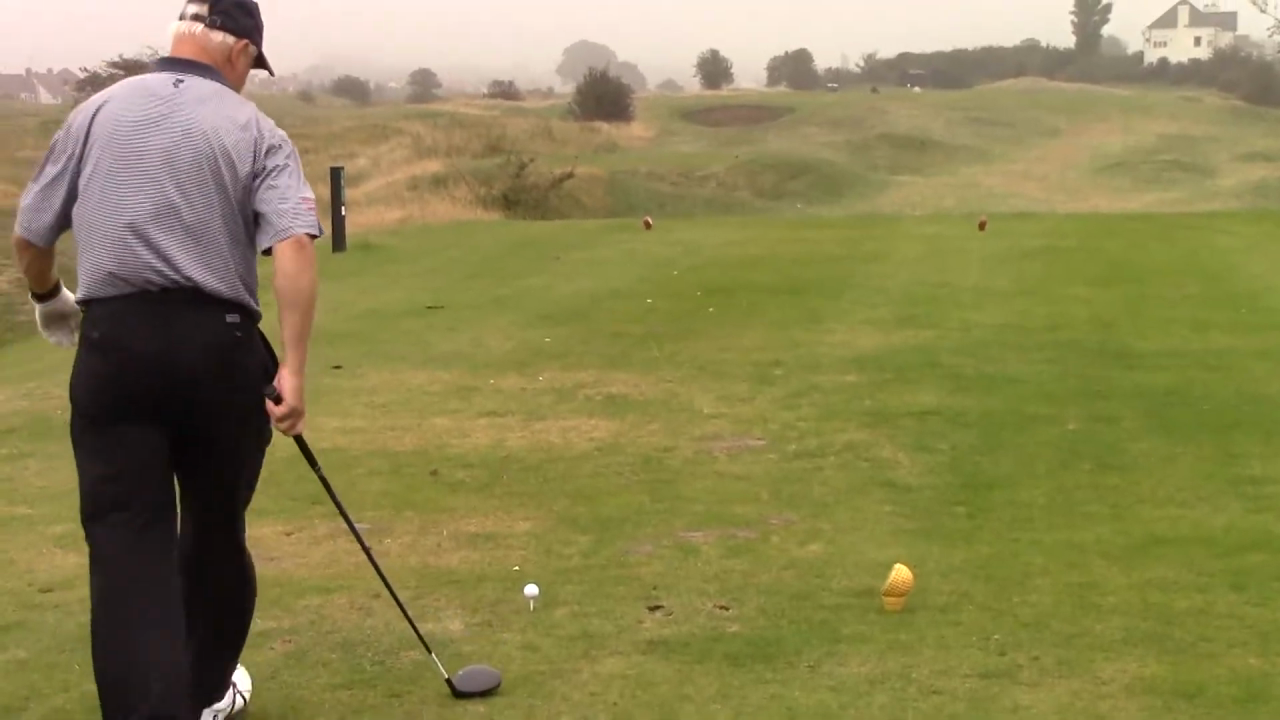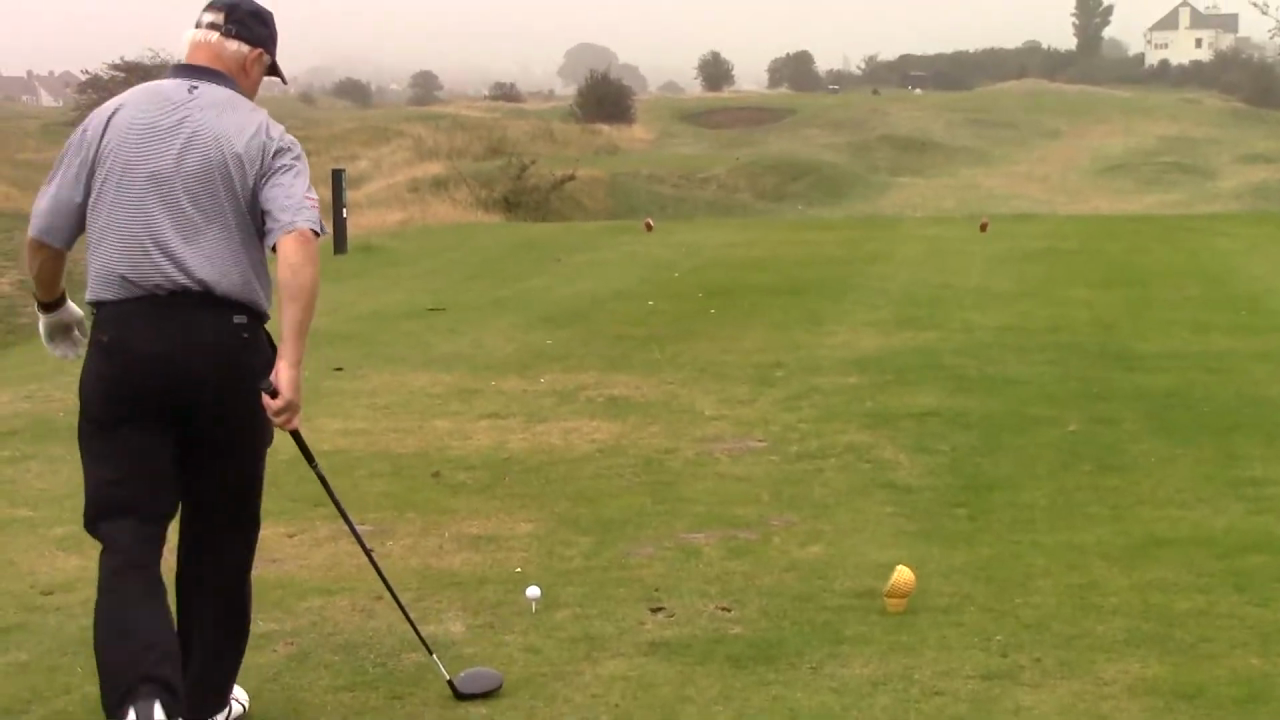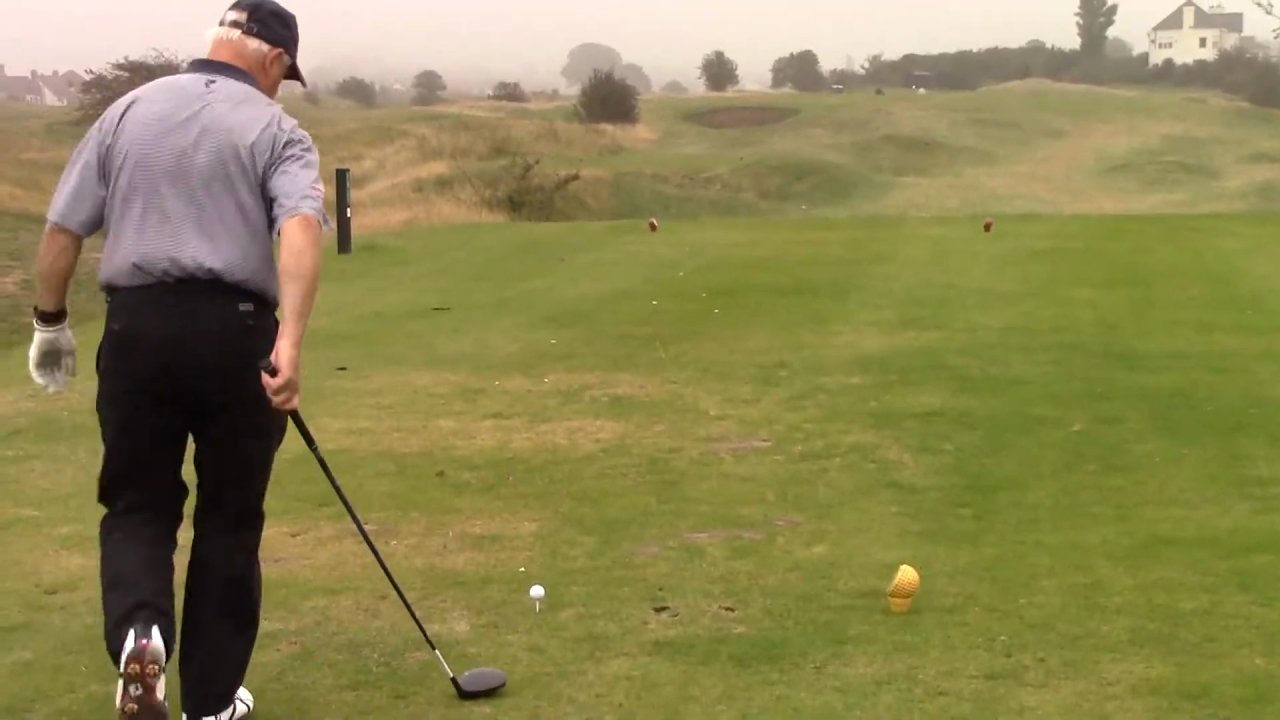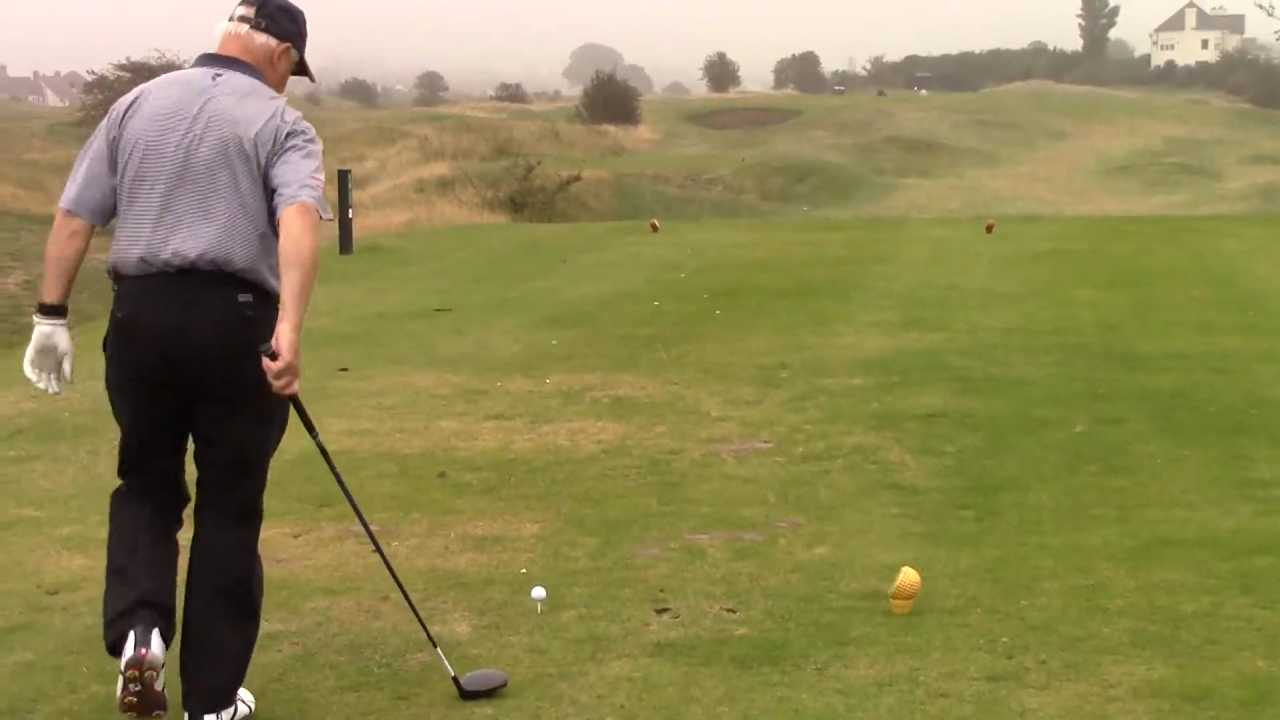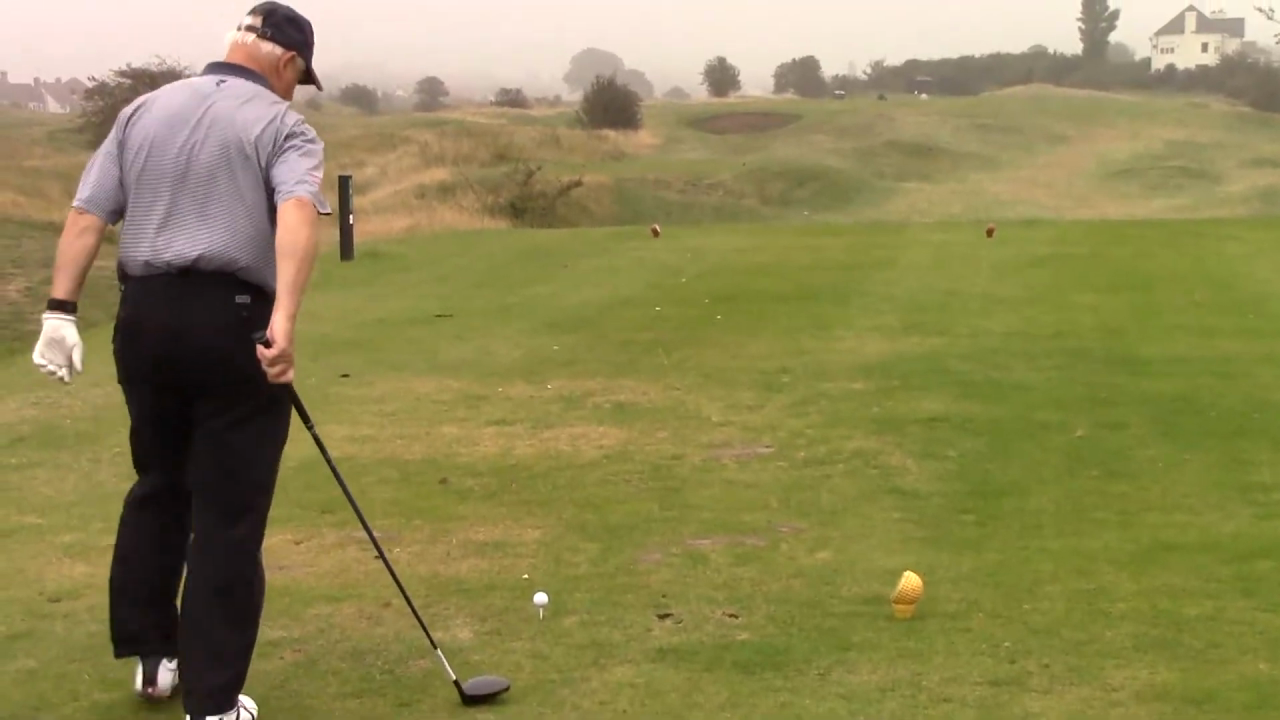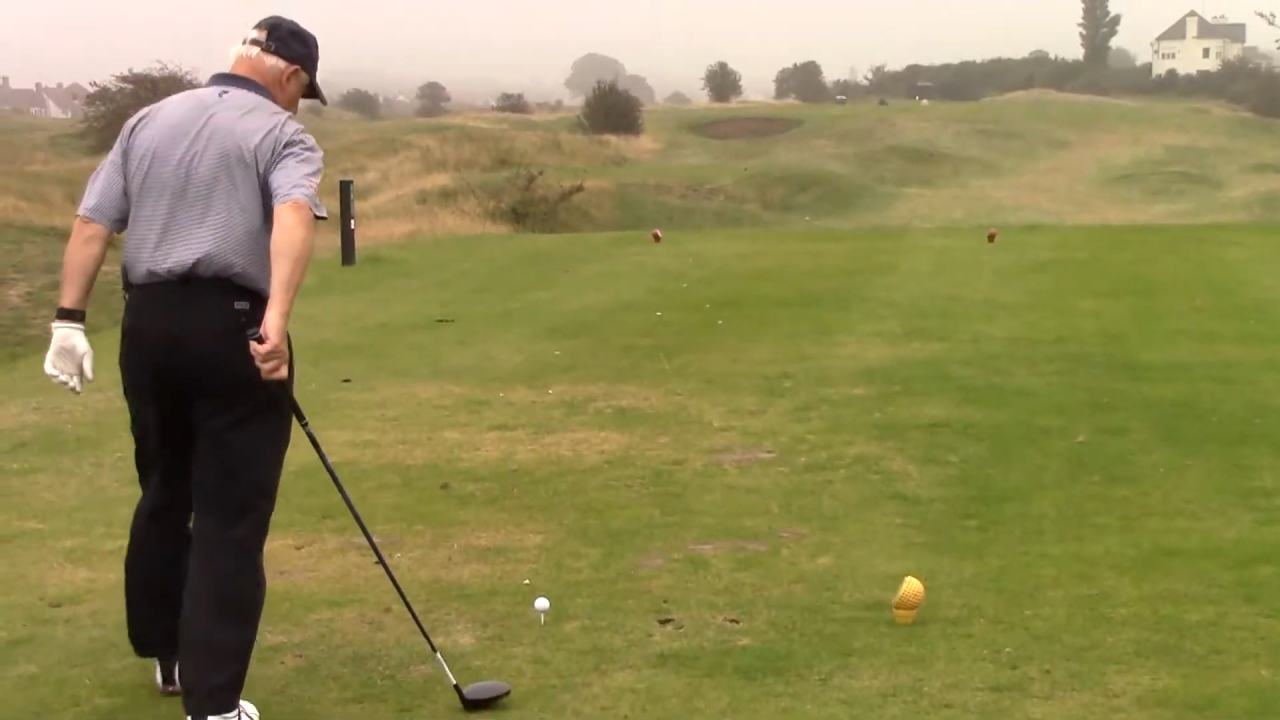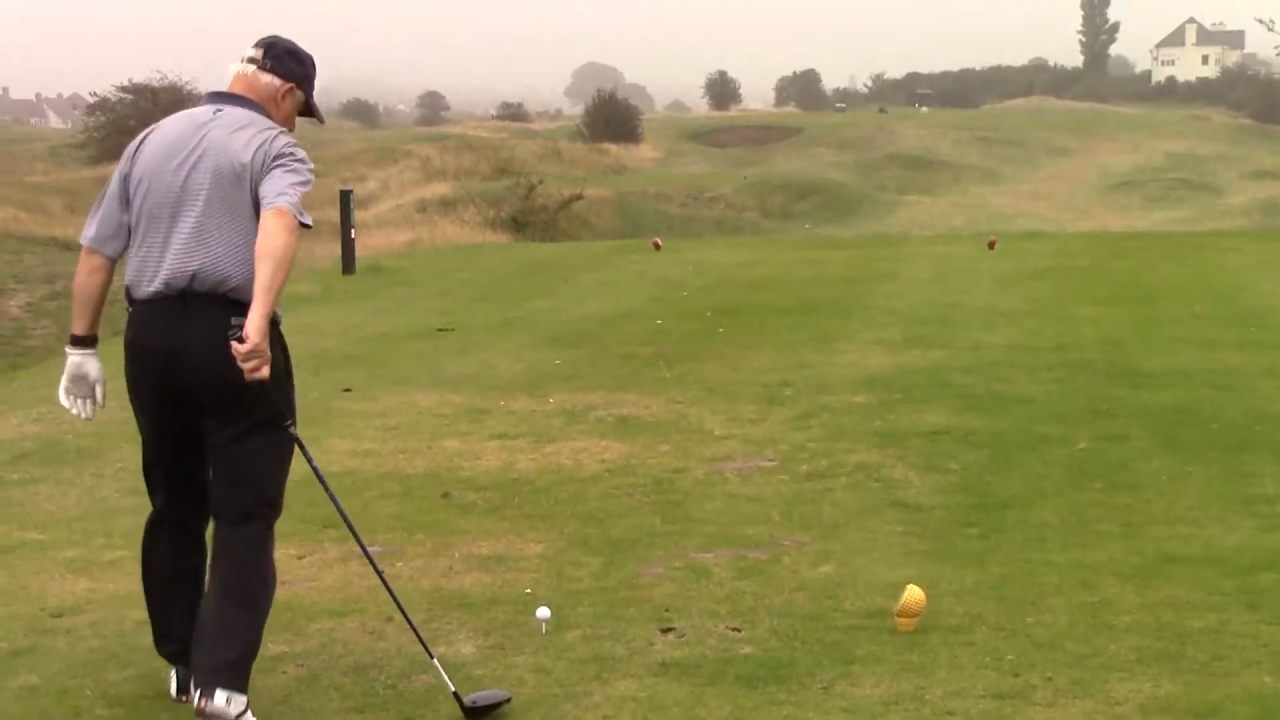
dt=0.1s
person 1, frame 1
left shoulder: (96, 113)
right shoulder: (256, 132)
left elbow: (30, 234)
right elbow: (293, 244)
left wrist: (47, 298)
right wrist: (294, 365)
left hip: (115, 344)
right hip: (219, 345)
left knee: (127, 541)
right knee: (216, 527)
person 1, frame 2
left shoulder: (110, 117)
right shoulder: (266, 138)
left elbow: (44, 236)
right elbow: (296, 242)
left wrist: (55, 308)
right wrist: (289, 363)
left hip: (124, 343)
right hip: (225, 345)
left knee: (128, 530)
right knee: (221, 530)
person 1, frame 3
left shoulder: (127, 110)
right shoulder: (277, 130)
left elbow: (64, 226)
right elbow: (301, 228)
left wrist: (51, 322)
right wrist: (290, 342)
left hip: (137, 330)
right hip: (234, 334)
left knee: (139, 506)
right knee: (229, 523)
left ankle: (139, 634)
person 1, frame 4
left shoulder: (137, 104)
right shoulder: (282, 123)
left elbow: (74, 216)
right elbow: (299, 216)
left wrist: (50, 317)
right wrist: (289, 328)
left hip: (141, 316)
right hip: (235, 322)
left knee: (147, 488)
right knee: (228, 513)
left ankle: (138, 635)
person 1, frame 5
left shoulder: (144, 110)
right shoulder: (283, 125)
left elbow: (86, 214)
right elbow: (297, 212)
left wrist: (60, 312)
right wrist: (285, 318)
left hip: (145, 316)
right hip: (234, 322)
left knee: (161, 487)
right knee: (229, 512)
left ankle: (151, 651)
person 1, frame 6
left shoulder: (150, 119)
right shoulder: (285, 135)
left elbow: (92, 223)
right elbow: (292, 216)
left wrist: (69, 321)
right wrist: (277, 317)
left hip: (149, 322)
right hip: (233, 328)
left knee: (167, 493)
right knee: (234, 515)
left ankle: (169, 654)
person 1, frame 7
left shoulder: (152, 139)
right shoulder: (277, 149)
left elbow: (97, 248)
right elbow: (277, 224)
left wrist: (82, 347)
right wrist: (261, 320)
left hip: (152, 337)
right hip: (230, 340)
left knee: (176, 505)
right knee: (243, 521)
left ankle: (187, 662)
